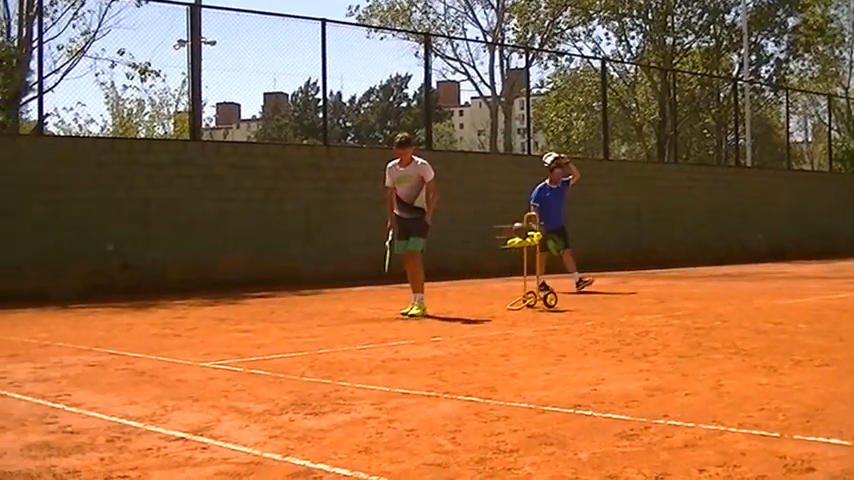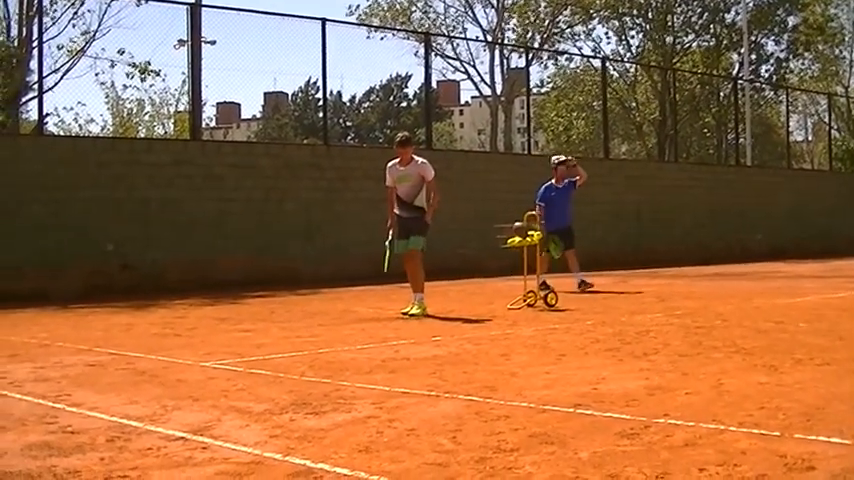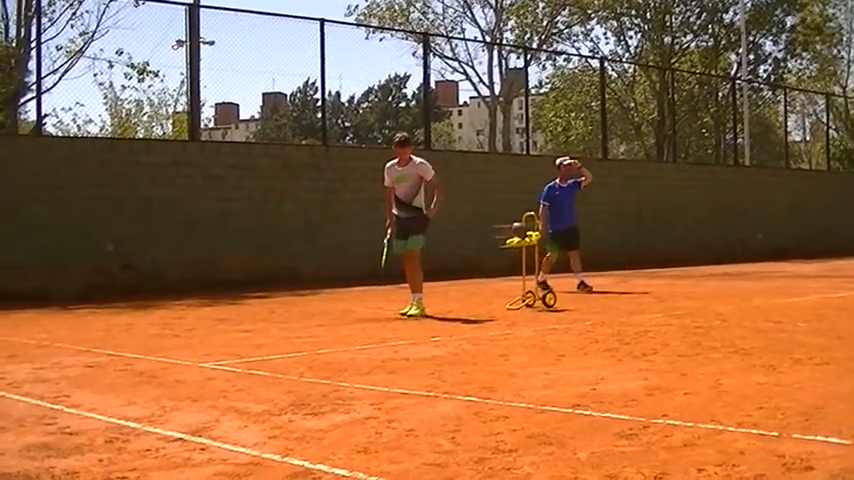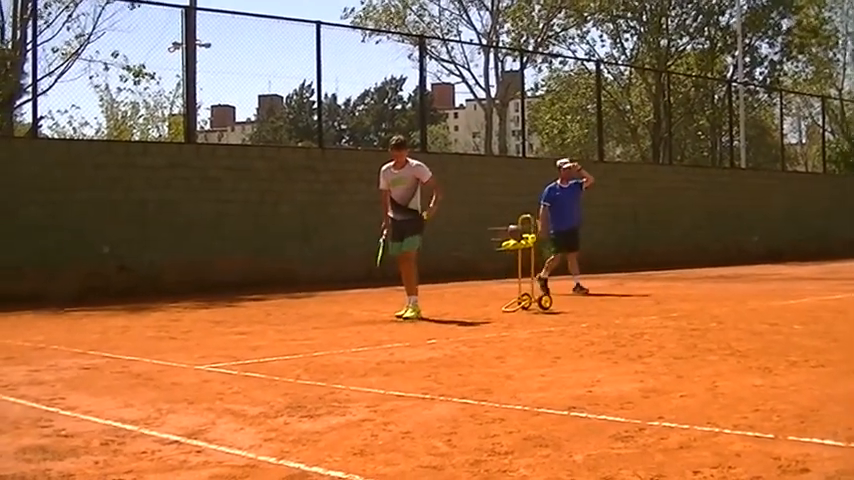
dt=0.1s
person 1, frame 1
left shoulder: (422, 166)
right shoulder: (391, 168)
left elbow: (433, 192)
left wrist: (429, 215)
right wrist: (390, 219)
left hip: (418, 217)
right hip: (401, 218)
left knee: (414, 258)
right knee: (407, 261)
left ankle: (420, 303)
right ankle: (415, 302)
person 1, frame 2
left shoulder: (422, 165)
right shoulder: (391, 167)
left elbow: (434, 191)
left wrist: (429, 214)
right wrist: (391, 218)
left hip: (419, 217)
right hip: (401, 218)
left knee: (414, 257)
right knee: (407, 260)
left ankle: (420, 302)
right ankle: (415, 301)
person 1, frame 3
left shoulder: (420, 165)
right shoulder: (389, 168)
left elbow: (437, 188)
left wrist: (433, 208)
right wrist: (390, 218)
left hip: (417, 217)
right hip: (400, 218)
left knee: (413, 257)
right knee: (406, 260)
left ankle: (419, 302)
right ankle: (414, 301)
person 1, frame 4
left shoulder: (417, 167)
right shoulder: (385, 171)
left elbow: (436, 188)
left wrist: (433, 206)
right wrist: (385, 220)
left hip: (413, 219)
right hip: (396, 221)
left knee: (408, 259)
right knee: (402, 263)
left ankle: (414, 304)
right ankle: (410, 304)
person 2, frame 1
left shoulder: (562, 185)
right shoulder: (540, 190)
left elbow: (577, 175)
right elbow: (534, 210)
left wrist: (567, 163)
left hip: (559, 228)
right hip: (545, 229)
left knee: (567, 252)
right knee: (542, 255)
left ankle: (578, 280)
right ankle: (540, 282)
person 2, frame 2
left shoulder: (569, 185)
right shoulder: (546, 189)
left elbow: (583, 177)
right elbow: (539, 210)
left wrist: (574, 165)
right wrist: (540, 227)
left hip: (566, 227)
right hip: (550, 229)
left knee: (571, 253)
right knee: (546, 255)
left ankle: (580, 282)
right ankle: (541, 281)
person 2, frame 3
left shoulder: (574, 184)
right shoulder: (550, 188)
left elbow: (589, 178)
right elbow: (543, 209)
left wrist: (579, 167)
right wrist: (542, 226)
left hip: (572, 227)
right hip: (556, 229)
left knee: (574, 253)
right knee: (552, 255)
left ankle: (580, 282)
right ankle: (541, 279)
person 2, frame 4
left shoulder: (575, 186)
right shoulder: (551, 189)
left elbow: (591, 180)
right elbow: (543, 209)
left wrist: (579, 169)
right wrist: (542, 227)
left hip: (573, 228)
right hip: (557, 230)
left knee: (573, 255)
right knee: (557, 256)
left ankle: (577, 284)
right ankle: (543, 276)
